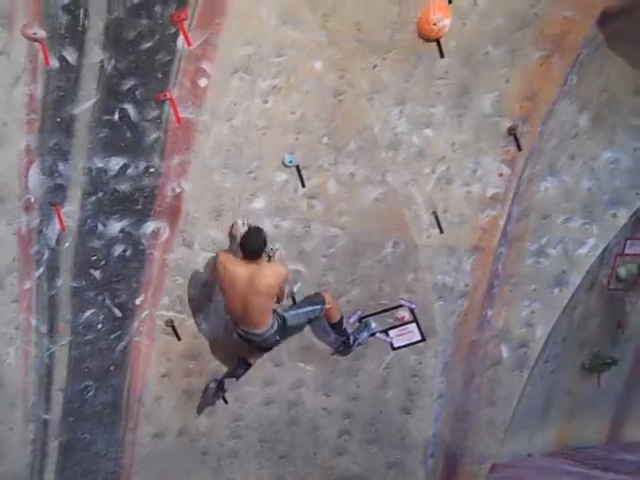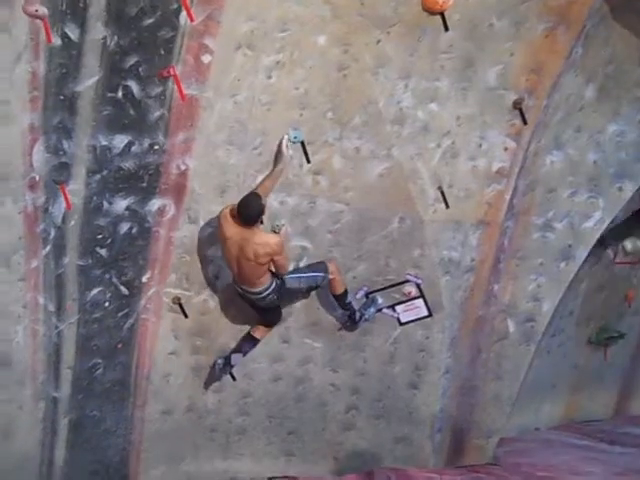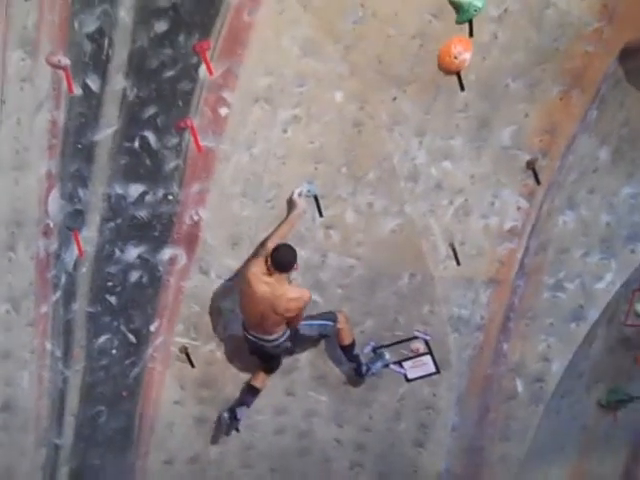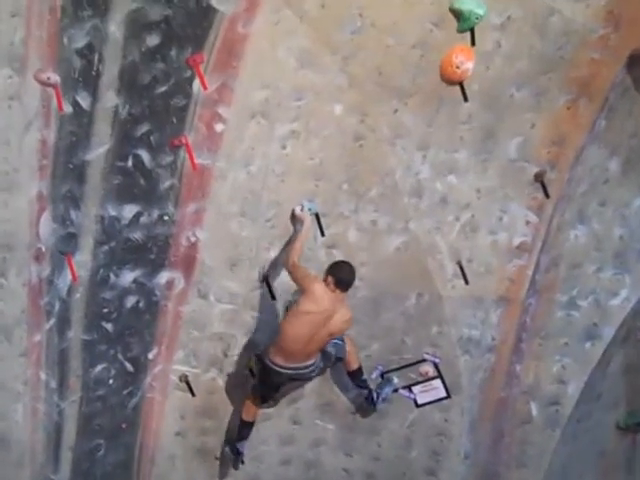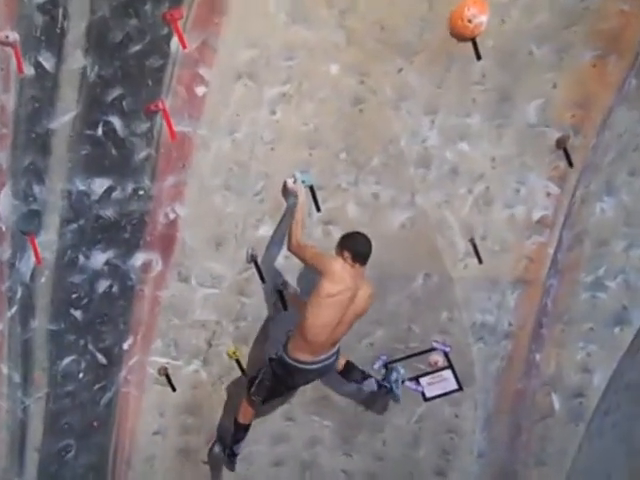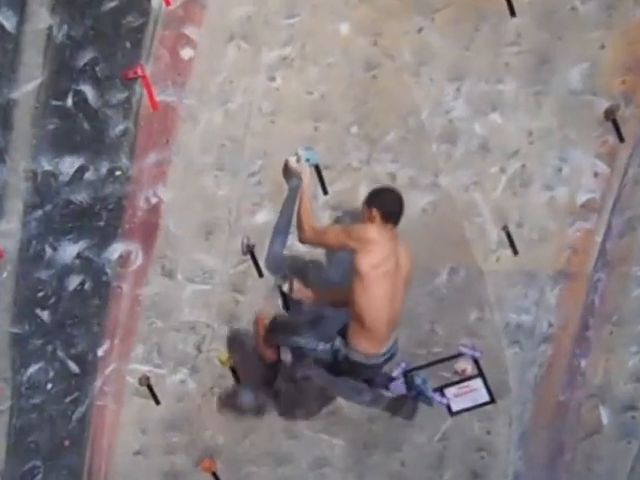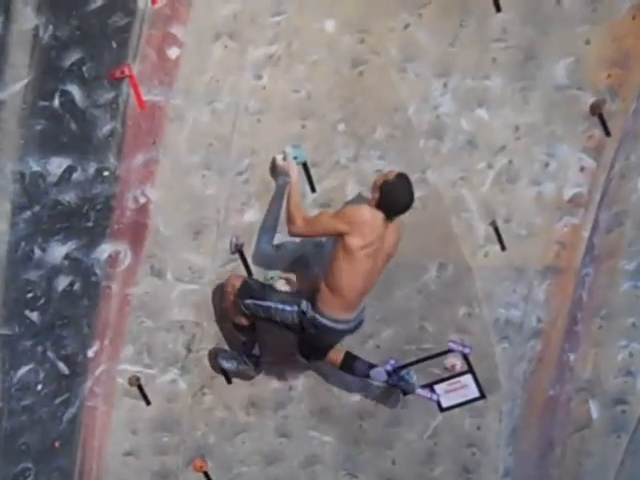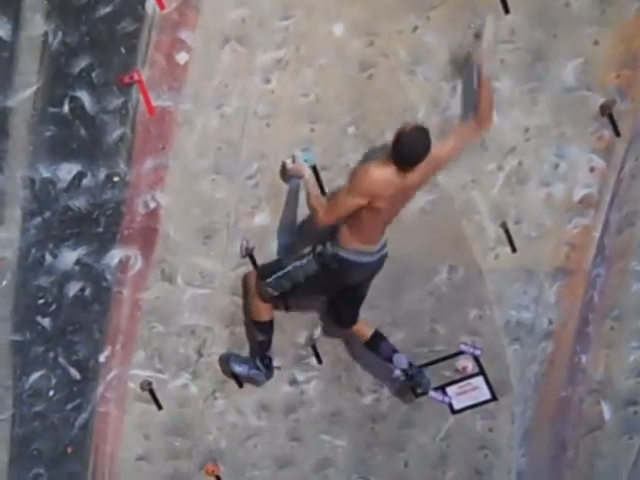
dt=0.5s
person 1, frame 1
left shoulder: (222, 262)
right shoulder: (277, 272)
left hip: (242, 330)
right hip: (269, 331)
left knee: (260, 345)
right knee: (326, 299)
left ankle: (219, 386)
right ankle: (346, 340)
person 1, frame 2
left shoulder: (225, 218)
right shoulder: (271, 242)
left elbow: (256, 194)
right elbow: (283, 271)
left wrist: (280, 164)
left hip: (243, 290)
right hip: (268, 293)
left knee: (268, 321)
right knee: (331, 269)
left ankle: (227, 362)
right ankle: (351, 315)
person 1, frame 3
left shoulder: (252, 271)
right shoulder: (299, 296)
right elbow: (295, 323)
left hip: (251, 336)
right hip: (277, 342)
left knee: (267, 368)
right knee: (340, 320)
left ankle: (233, 414)
right ankle: (358, 367)
person 1, frame 4
left shoulder: (315, 289)
right shoulder: (346, 317)
left hip: (274, 366)
right hip: (308, 368)
left knee: (255, 399)
right knee: (345, 344)
right ankle: (367, 394)
person 1, frame 5
left shoulder: (336, 269)
right shoulder: (369, 293)
left elbow: (295, 244)
left wrist: (299, 198)
right wrist: (298, 301)
left hip: (295, 365)
right hip: (328, 361)
left knee: (251, 396)
left ankle: (231, 450)
right ankle: (372, 385)
person 1, frame 6
left shoulder: (368, 236)
right shoulder: (401, 252)
left elbow: (308, 234)
left wrist: (304, 181)
right wrist: (311, 296)
left hip: (356, 359)
right hip: (383, 358)
left knee: (264, 322)
person 1, frame 7
left shoulder: (360, 217)
right shoulder: (395, 234)
left elbow: (297, 226)
left wrist: (292, 177)
right wrist: (308, 284)
left hip: (322, 320)
right hip: (351, 320)
left knee: (233, 287)
right knee: (315, 350)
left ankle: (248, 357)
right ankle: (389, 375)
person 1, frame 8
left shoulder: (372, 177)
right shoulder: (429, 161)
left elbow: (324, 217)
right elbow: (482, 122)
left wrist: (305, 175)
right wrist: (482, 69)
left hip: (342, 261)
right hip: (373, 259)
left knee: (257, 285)
right knee: (348, 319)
left ankle: (260, 364)
right ankle: (408, 369)
